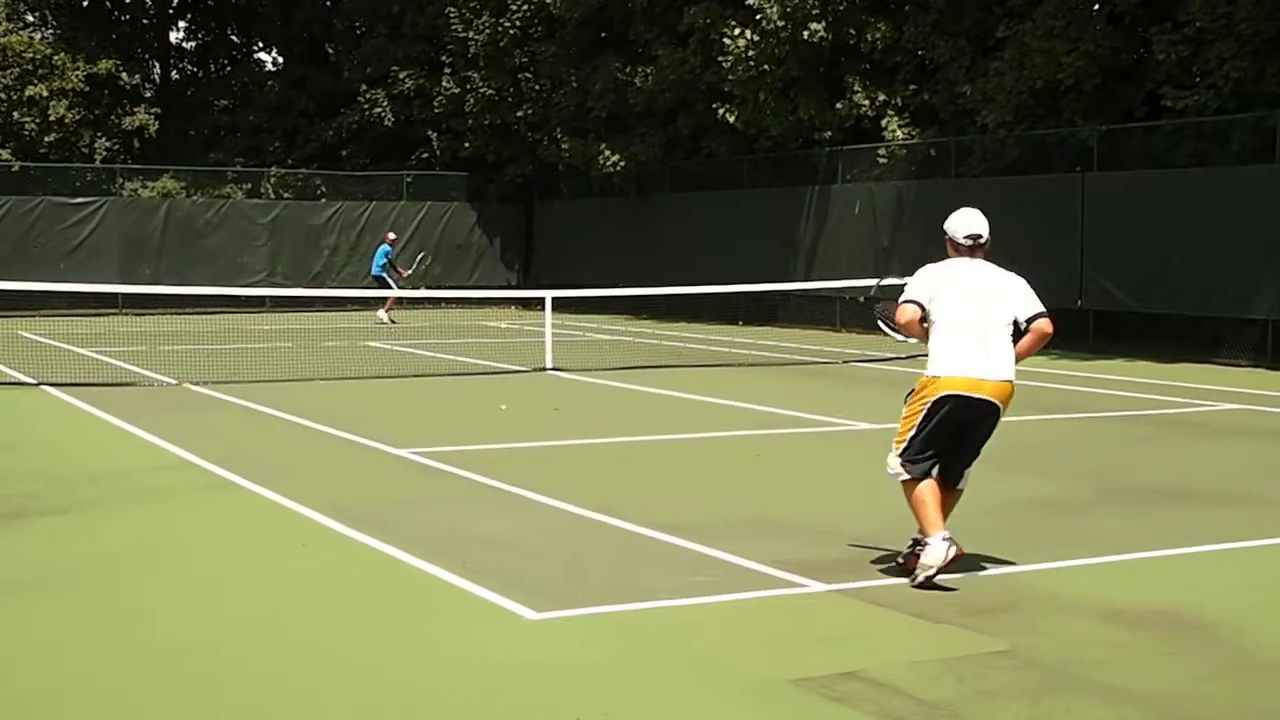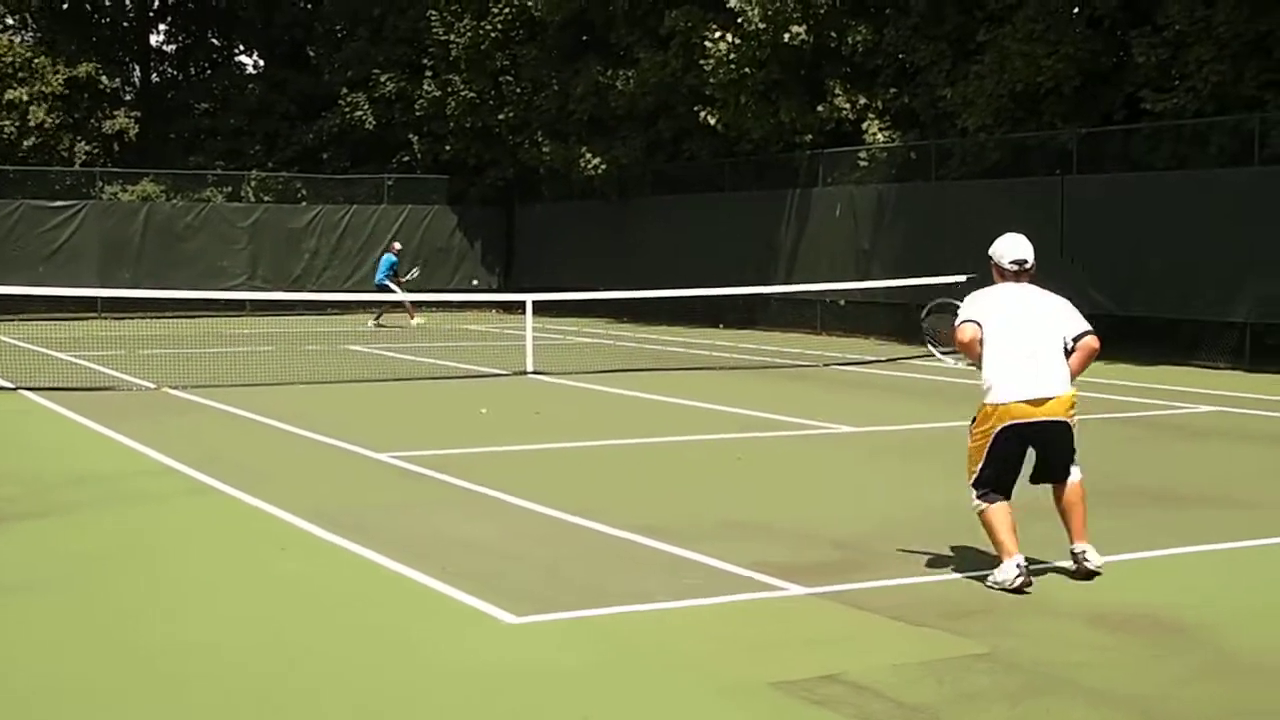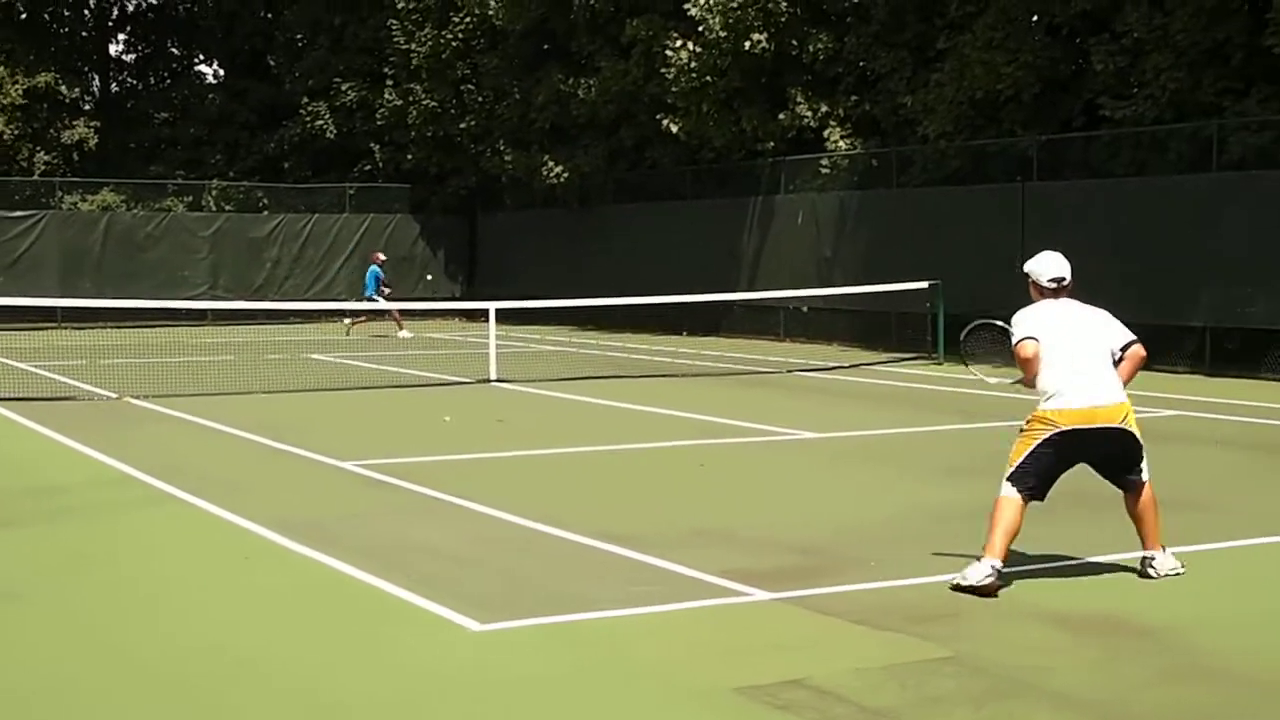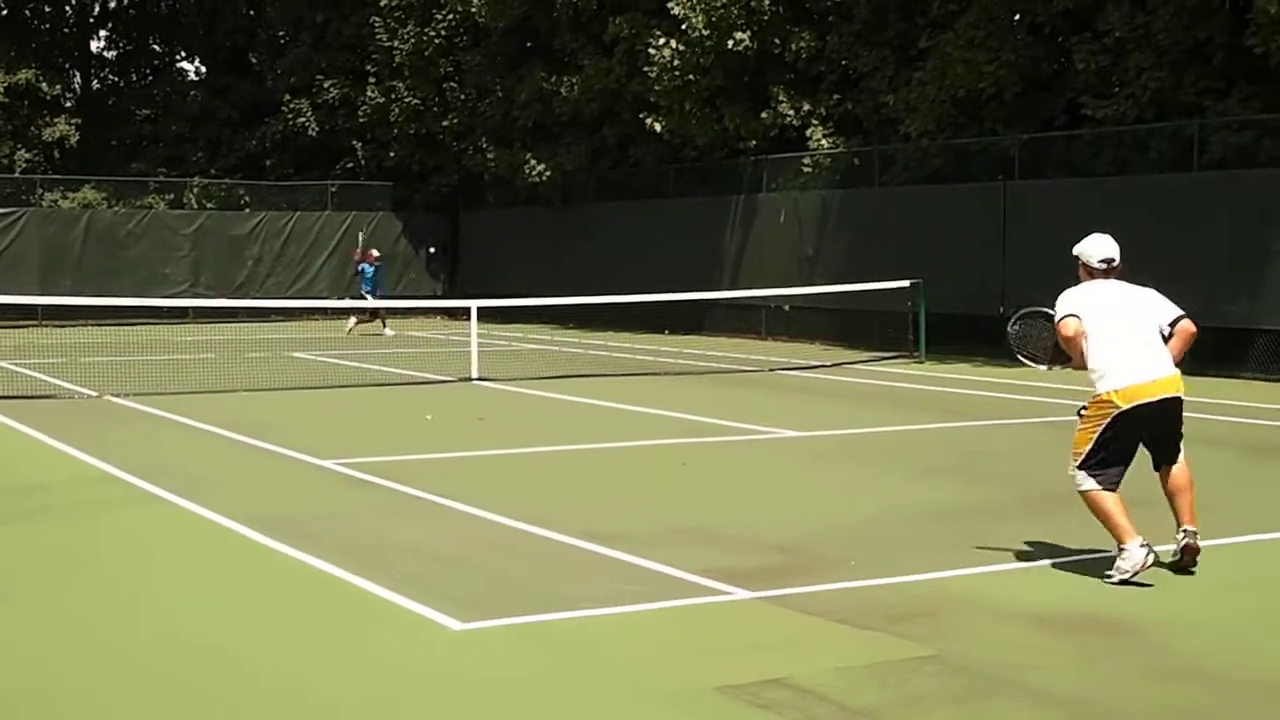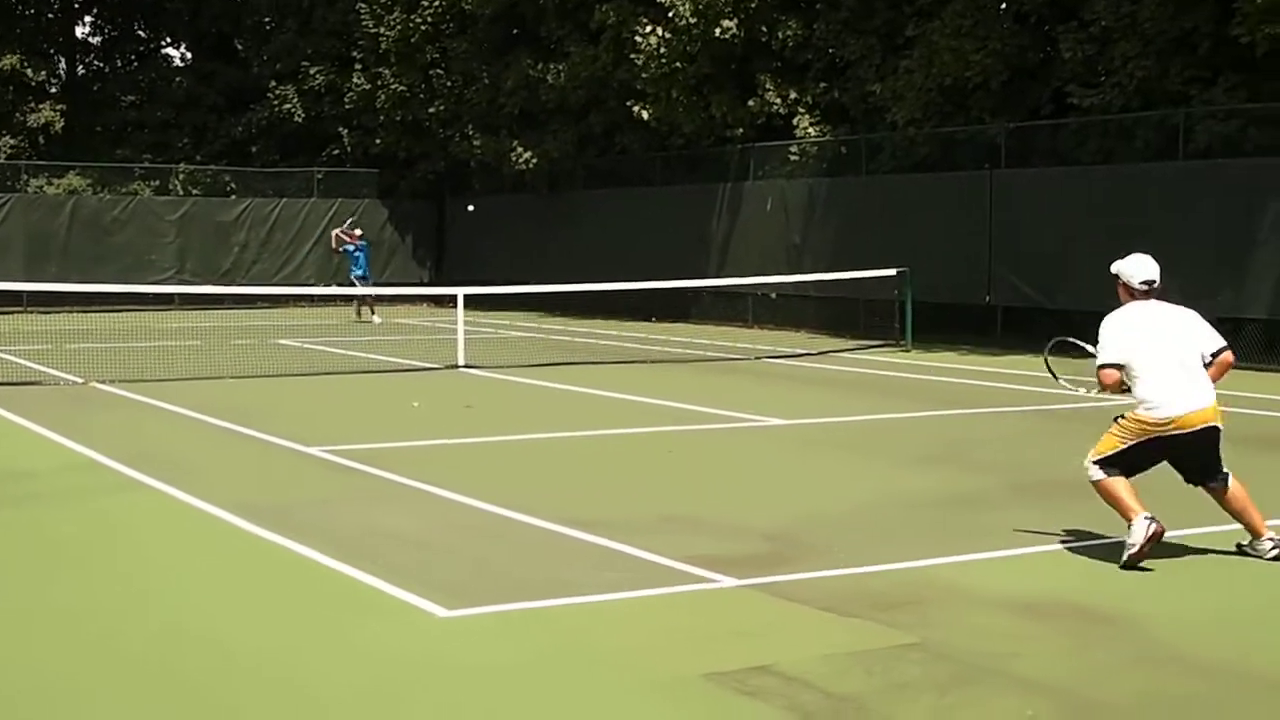
dt=0.2s
person 1, frame 1
left shoulder: (931, 274)
right shoulder: (1013, 281)
left elbow: (905, 318)
right elbow: (1043, 328)
right wrist: (1010, 357)
left hip: (946, 383)
right hip: (996, 387)
left knee: (909, 465)
right knee: (952, 470)
left ankle: (935, 541)
right ankle: (924, 546)
person 1, frame 2
left shoulder: (979, 299)
right shoulder: (1056, 302)
left elbow: (966, 337)
right elbow: (1090, 345)
left wrist: (983, 361)
right wrist: (1061, 380)
left hip: (1005, 407)
right hip: (1057, 403)
left knee: (988, 491)
right knee: (1063, 473)
left ankle: (1011, 564)
right ankle: (1083, 550)
person 1, frame 3
left shoulder: (1027, 315)
right shoulder: (1098, 315)
left elbow: (1027, 353)
right elbow: (1137, 353)
left wrist: (1034, 381)
right wrist: (1113, 388)
left hip: (1060, 415)
right hip: (1114, 412)
left knee: (1015, 489)
right knee: (1135, 478)
left ankle: (988, 565)
right ankle: (1155, 557)
person 1, frame 4
left shoulder: (1073, 296)
right shoulder: (1146, 294)
left elbow: (1069, 331)
right elbow: (1187, 329)
left wrist: (1080, 360)
right wrist: (1162, 367)
left hip: (1119, 397)
right hip: (1166, 388)
left knee: (1091, 478)
right knee: (1171, 459)
left ankle: (1132, 547)
right ankle: (1187, 533)
person 1, frame 5
left shoulder: (1115, 321)
right shoulder: (1185, 315)
left elbow: (1109, 380)
right elbow: (1226, 358)
left hip: (1157, 419)
right hip: (1204, 415)
left knee: (1100, 467)
right knee: (1216, 480)
left ankle: (1141, 522)
